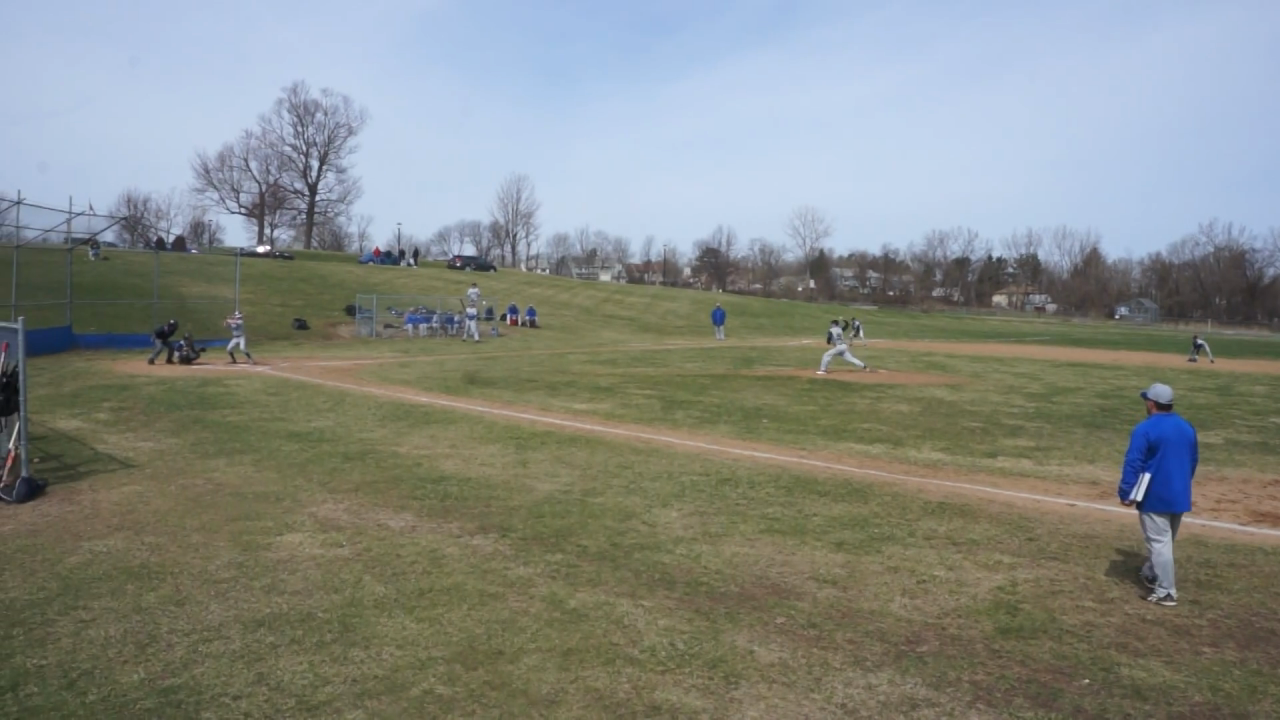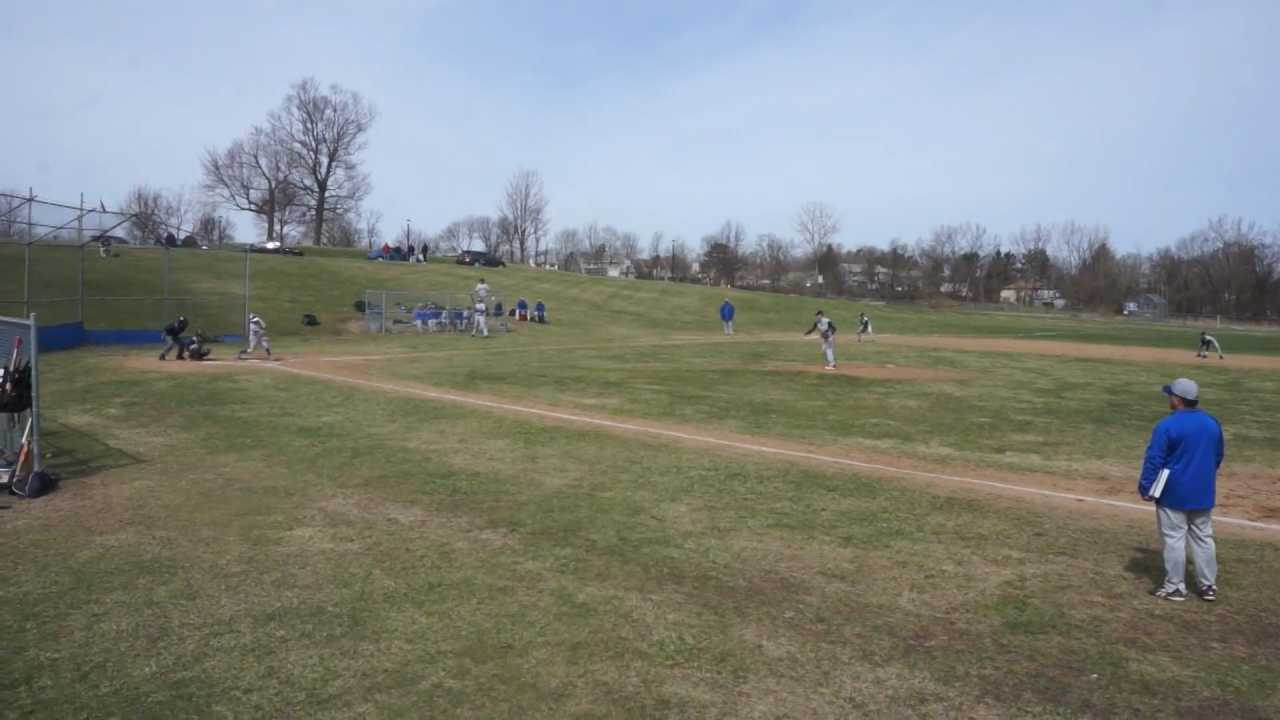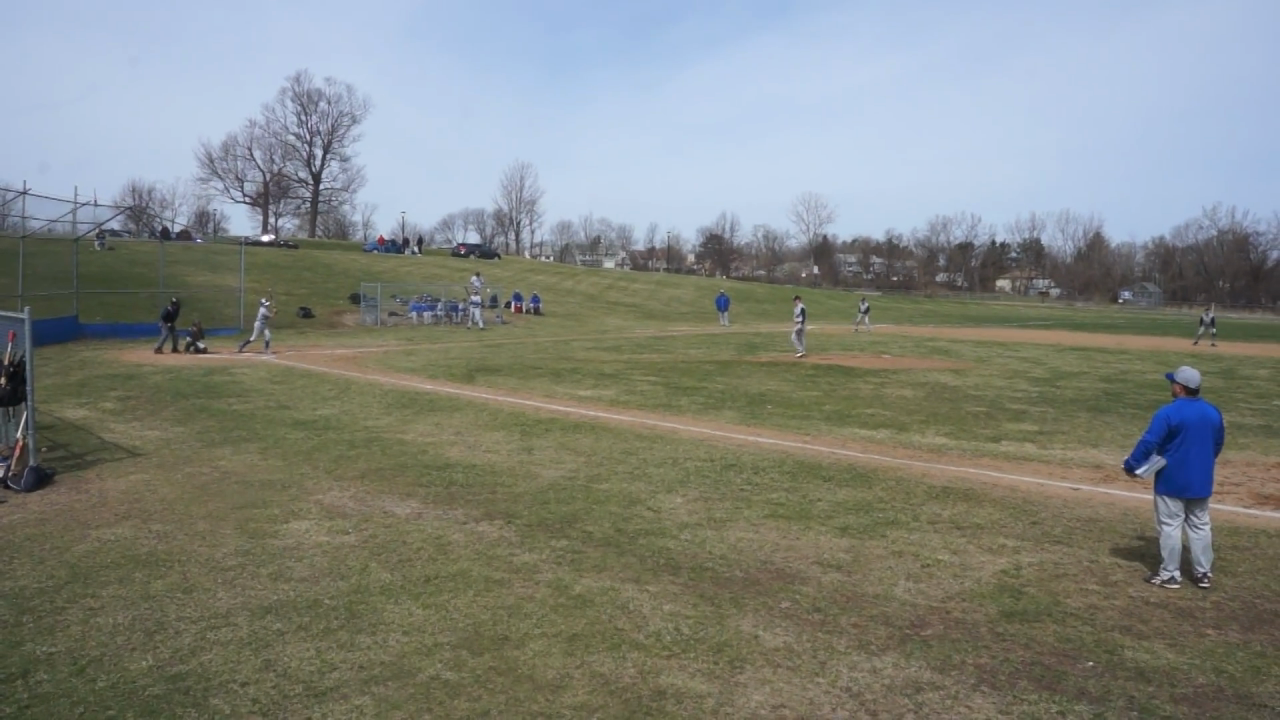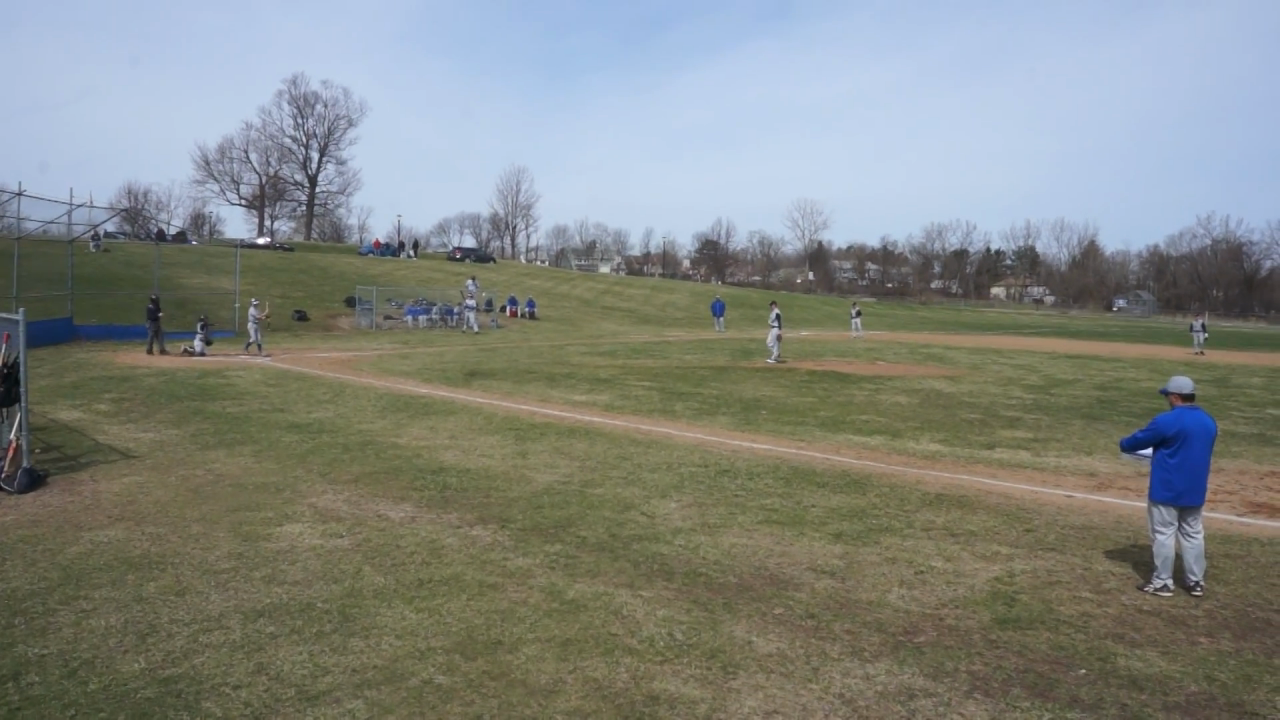
dt=0.7s
person 1, frame 1
left shoulder: (1145, 429)
right shoulder: (1187, 427)
left elbow: (1133, 464)
right elbow: (1193, 461)
left wrist: (1126, 493)
left hip: (1155, 497)
right hip: (1180, 495)
left knee: (1159, 542)
right knee: (1166, 539)
left ankle: (1165, 592)
right ankle: (1150, 575)
person 1, frame 2
left shoulder: (1167, 425)
right shoulder: (1212, 424)
left elbow: (1153, 459)
right elbow: (1218, 457)
left wrist: (1146, 488)
left hip: (1174, 493)
right hip: (1203, 493)
left knee: (1174, 539)
right knee: (1204, 538)
left ankle: (1174, 587)
right ankle: (1208, 586)
person 1, frame 3
left shoulder: (1168, 413)
right shoulder: (1213, 413)
left elbow: (1149, 443)
right elbow: (1218, 444)
left wrist: (1131, 464)
left hip: (1171, 481)
right hip: (1201, 482)
left knee: (1170, 527)
right knee: (1200, 526)
left ankle: (1170, 574)
right ankle: (1203, 573)
person 1, frame 4
left shoulder: (1166, 420)
right shoulder: (1209, 422)
left elbow: (1140, 440)
left wrist: (1123, 444)
left hip: (1167, 490)
right hip: (1195, 490)
left knee: (1163, 535)
right knee: (1193, 534)
left ankle: (1162, 582)
right ankle: (1196, 582)
